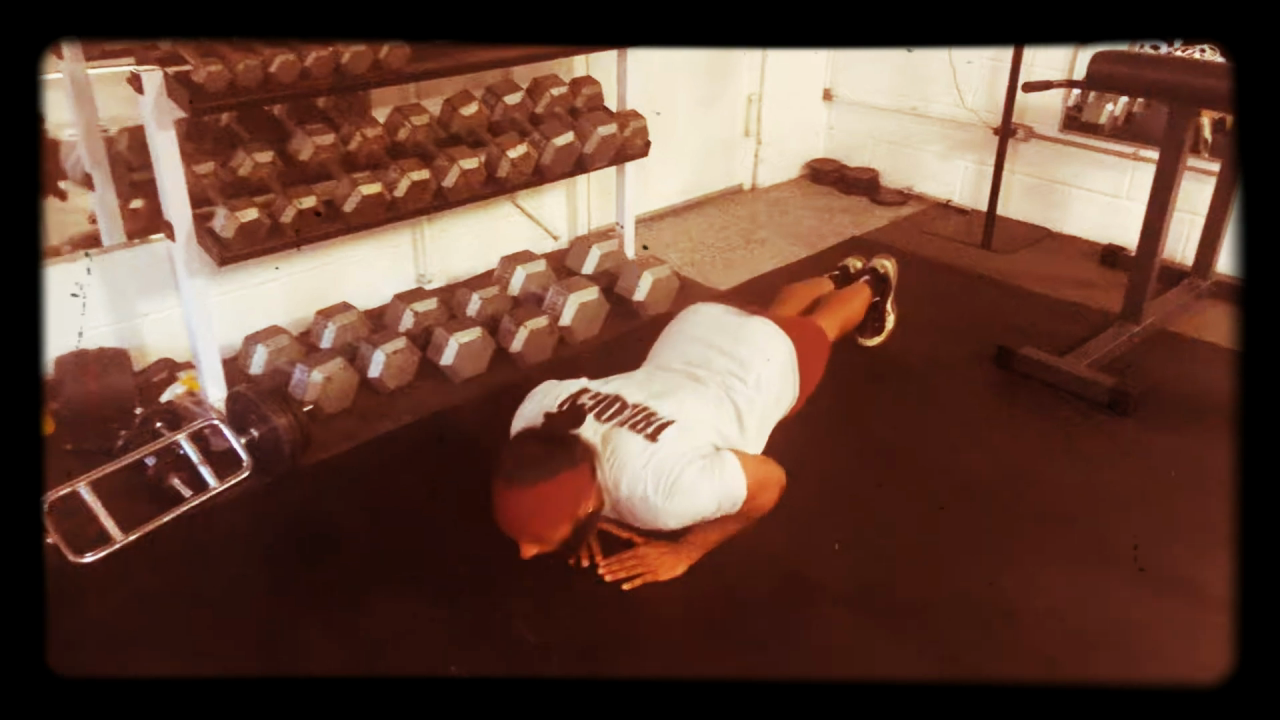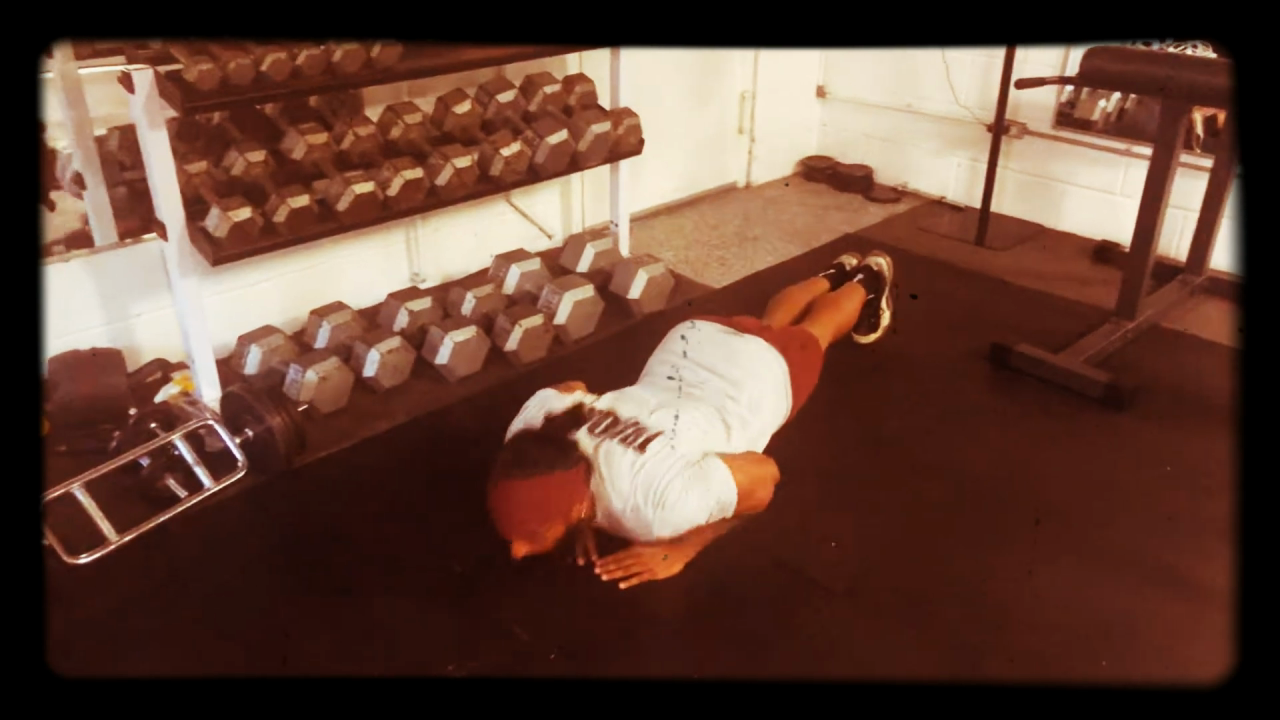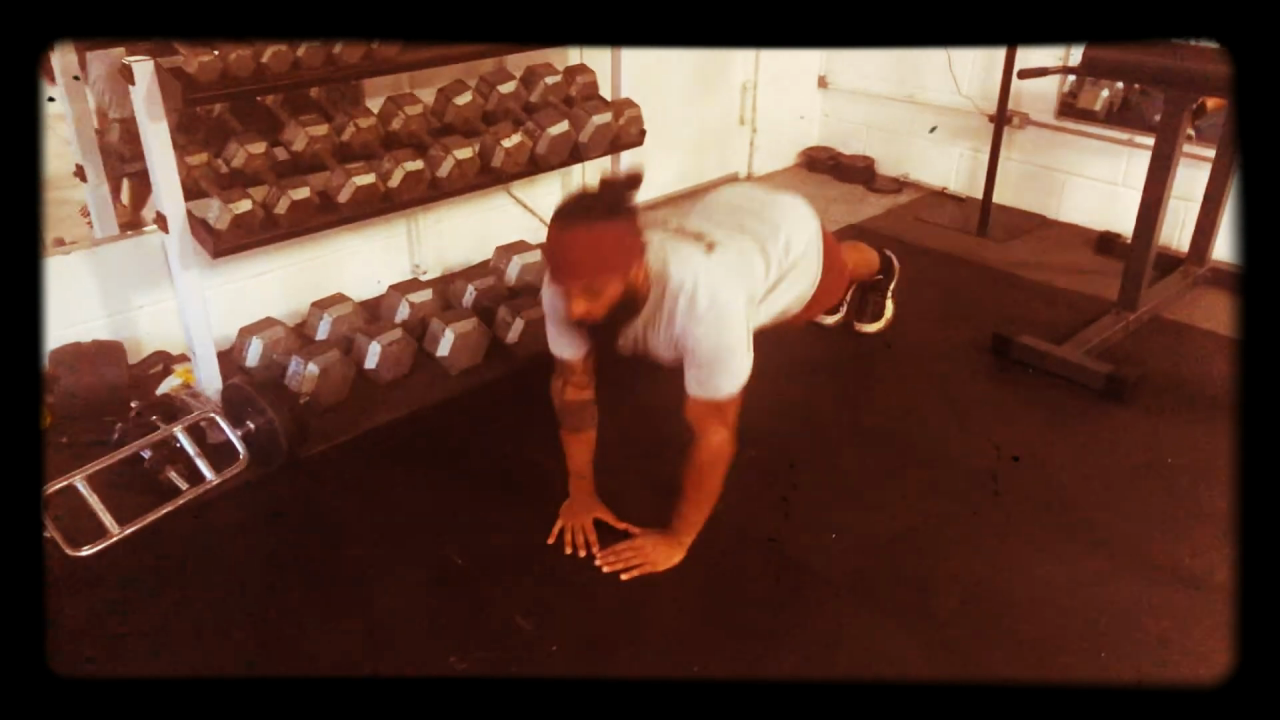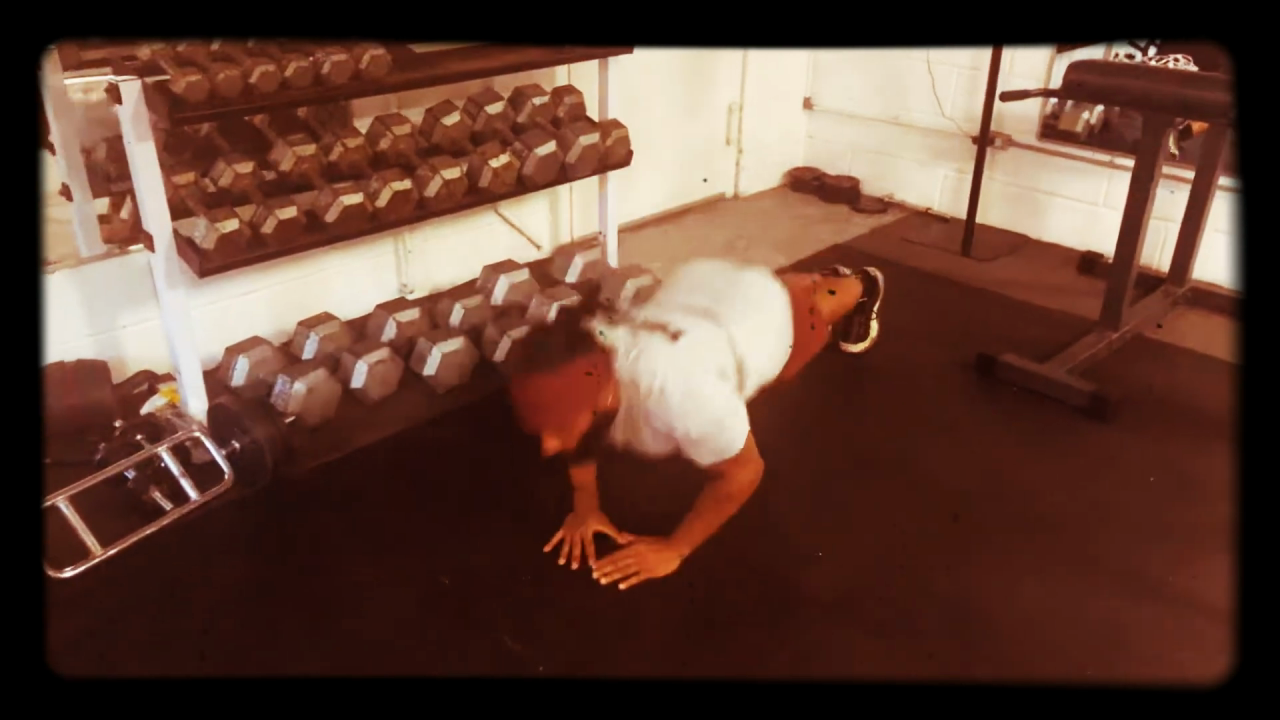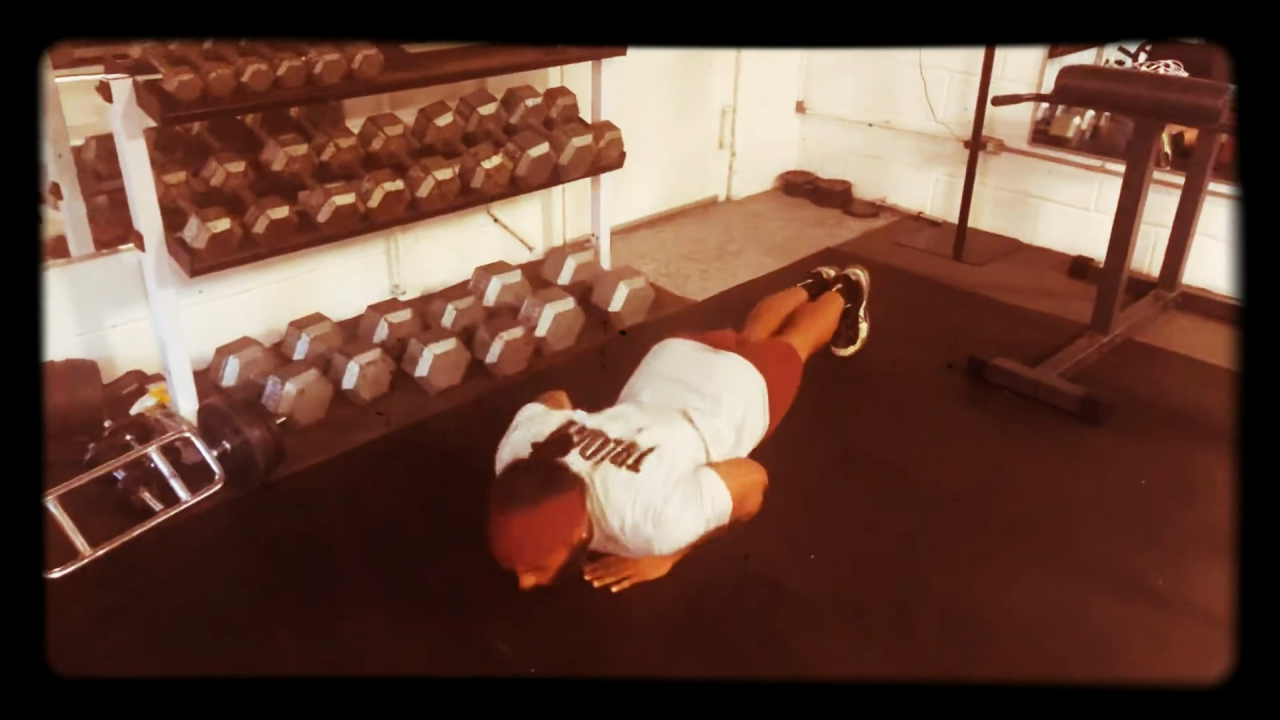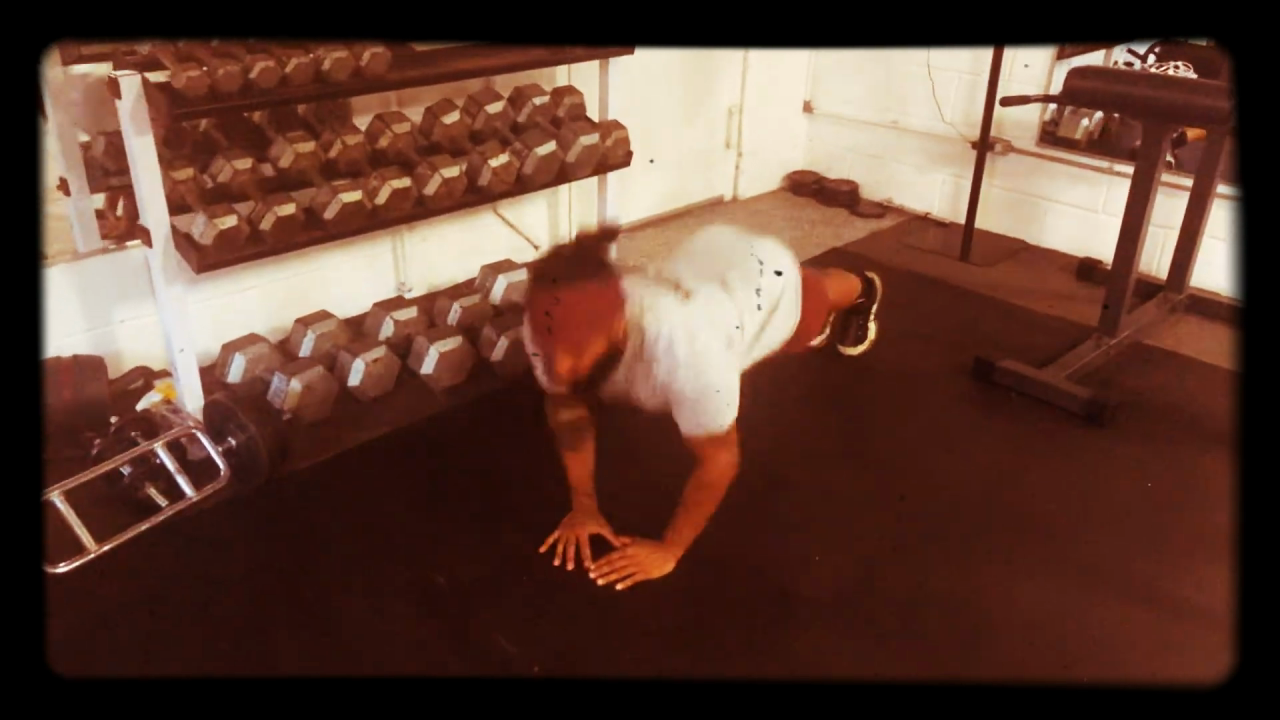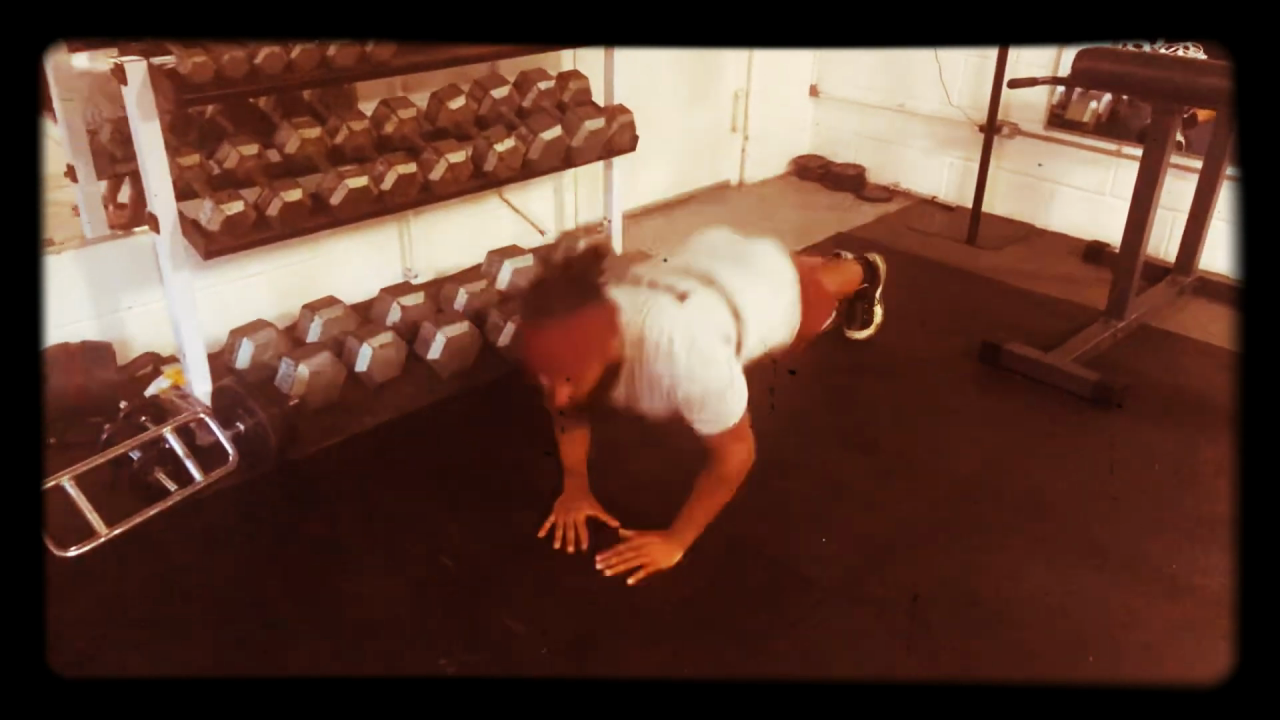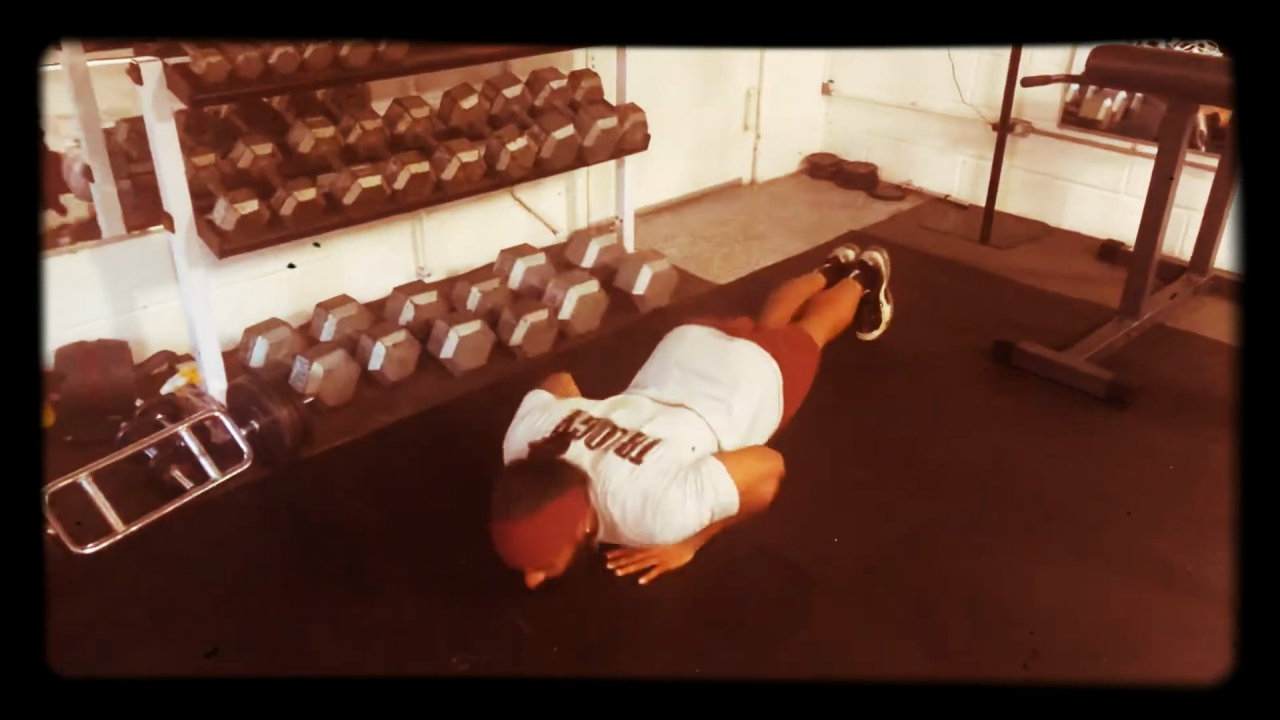
dt=0.4s
person 1, frame 1
left shoulder: (661, 489)
right shoulder: (537, 416)
left elbow: (769, 483)
left wrist: (683, 552)
right wrist: (580, 514)
left hip: (772, 359)
right hip: (696, 327)
left knee: (819, 325)
right knee: (783, 310)
left ankle: (873, 281)
right ankle: (840, 274)
person 1, frame 2
left shoulder: (654, 503)
right shoulder: (533, 429)
left elbow: (763, 478)
left wrist: (678, 552)
left hip: (763, 373)
right hip: (695, 339)
left knee: (812, 333)
right knee: (770, 323)
left ankle: (868, 279)
right ankle: (836, 273)
person 1, frame 3
left shoulder: (704, 293)
right shoulder: (573, 285)
left elbow: (714, 431)
right elbow: (573, 382)
left wrist: (677, 540)
right wrist: (580, 492)
left hip: (793, 239)
left knee: (840, 264)
left ankle: (880, 266)
person 1, frame 4
left shoulder: (682, 397)
right shoulder: (562, 357)
left elbow: (743, 472)
right elbow: (562, 422)
left wrist: (676, 548)
right wrist: (585, 505)
left hip: (765, 307)
right hip: (695, 291)
left knee: (813, 310)
left ankle: (862, 284)
right ankle: (828, 277)
person 1, frame 5
left shoulder: (651, 520)
right shoulder: (519, 454)
left elbow: (753, 483)
left wrist: (666, 555)
left hip: (742, 385)
right hip: (672, 359)
left knee: (790, 344)
right knee: (753, 334)
left ankle: (847, 290)
right ankle: (814, 283)
person 1, frame 6
left shoulder: (684, 349)
right shoulder: (553, 326)
left elbow: (720, 459)
right elbow: (568, 408)
left wrist: (669, 549)
right wrist: (582, 504)
left hip: (770, 280)
left knee: (817, 294)
left ankle: (862, 288)
person 1, frame 7
left shoulder: (685, 356)
right shoulder: (548, 327)
left elbow: (736, 451)
right elbow: (562, 400)
left wrist: (676, 538)
right wrist: (575, 487)
left hip: (771, 277)
right hip: (703, 261)
left knee: (823, 286)
left ankle: (865, 269)
right ankle: (832, 259)
person 1, frame 8
left shoulder: (655, 510)
right shoulder: (528, 444)
left elbow: (769, 472)
right elbow: (558, 382)
left wrist: (689, 542)
left hip: (758, 376)
right hip: (687, 346)
left knee: (808, 330)
right knee: (768, 322)
left ankle: (865, 275)
right ankle: (834, 267)
